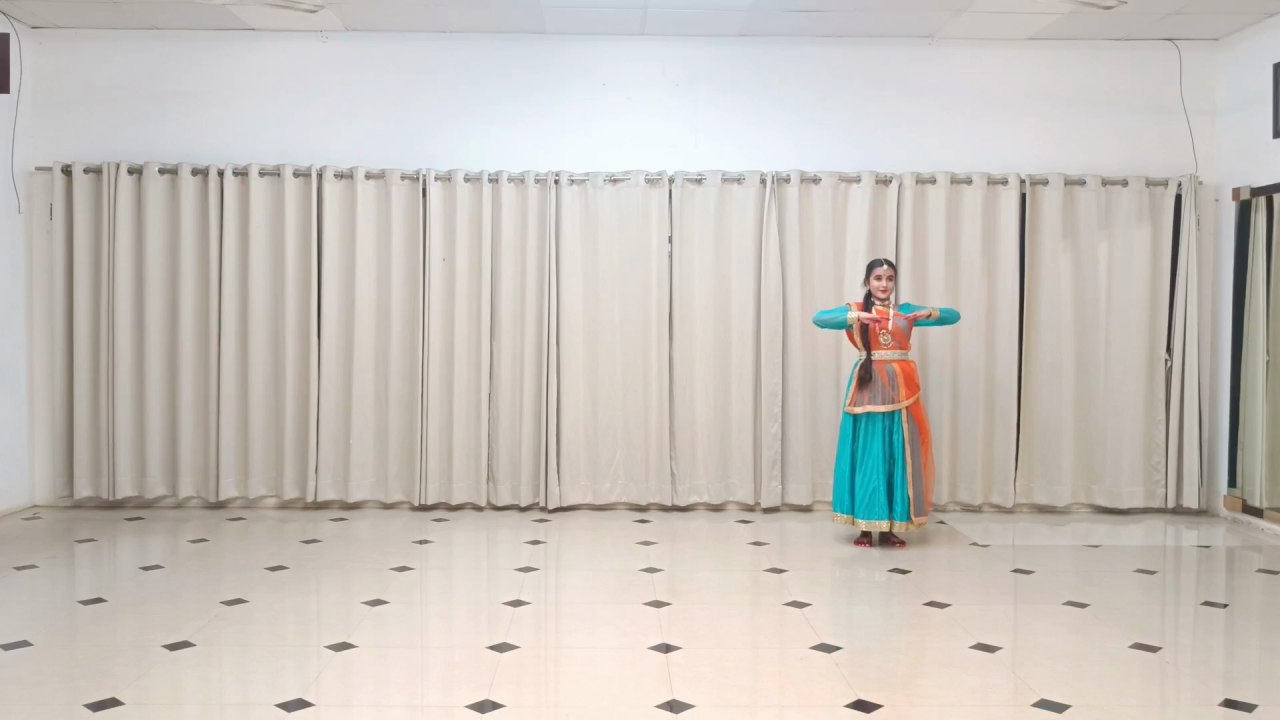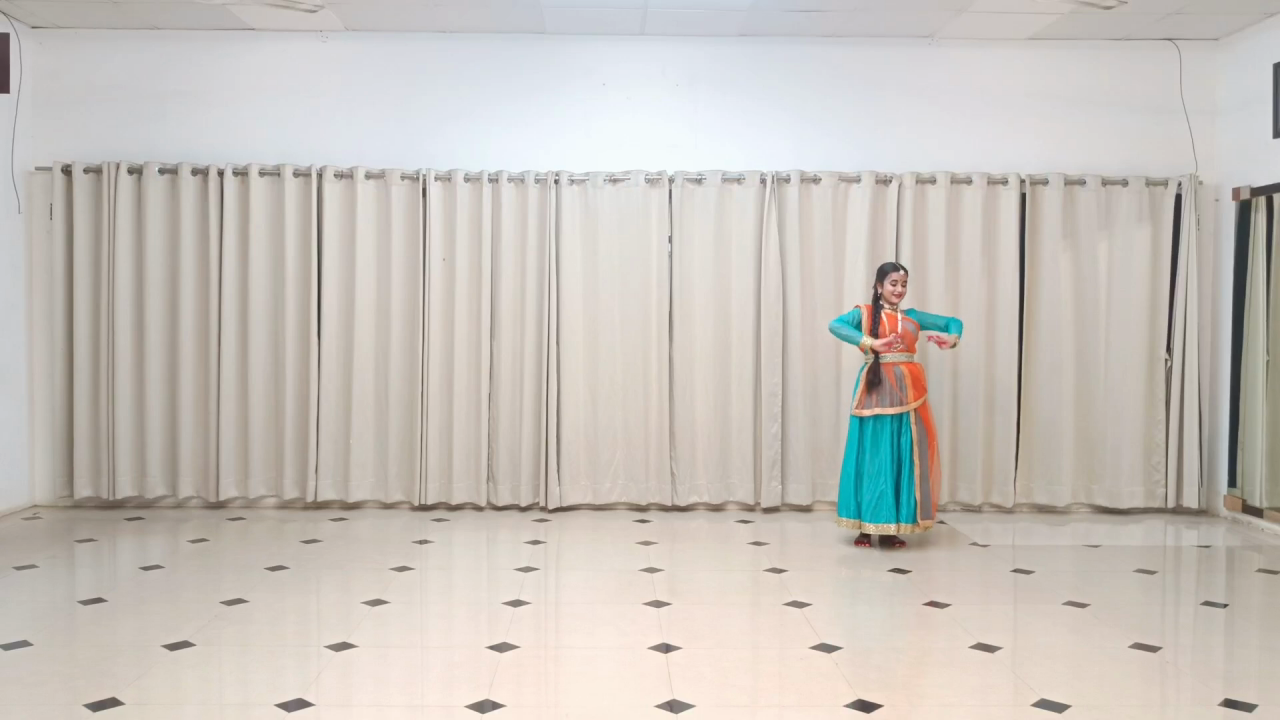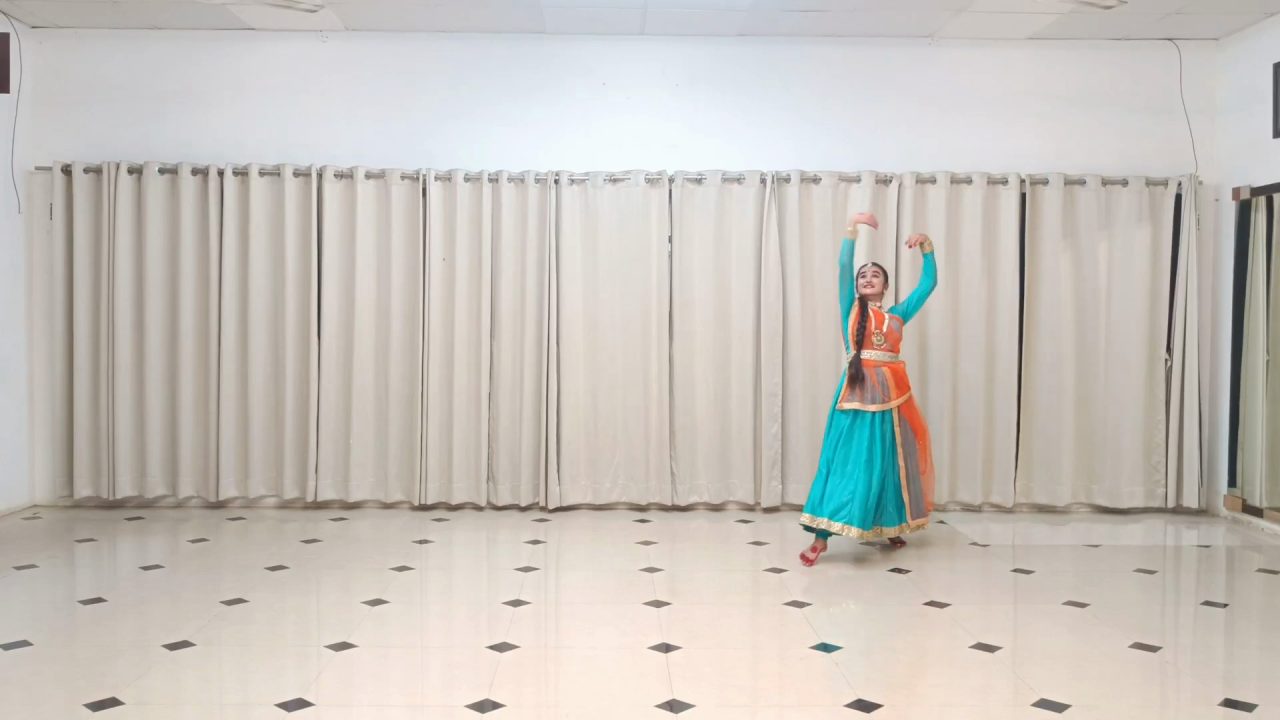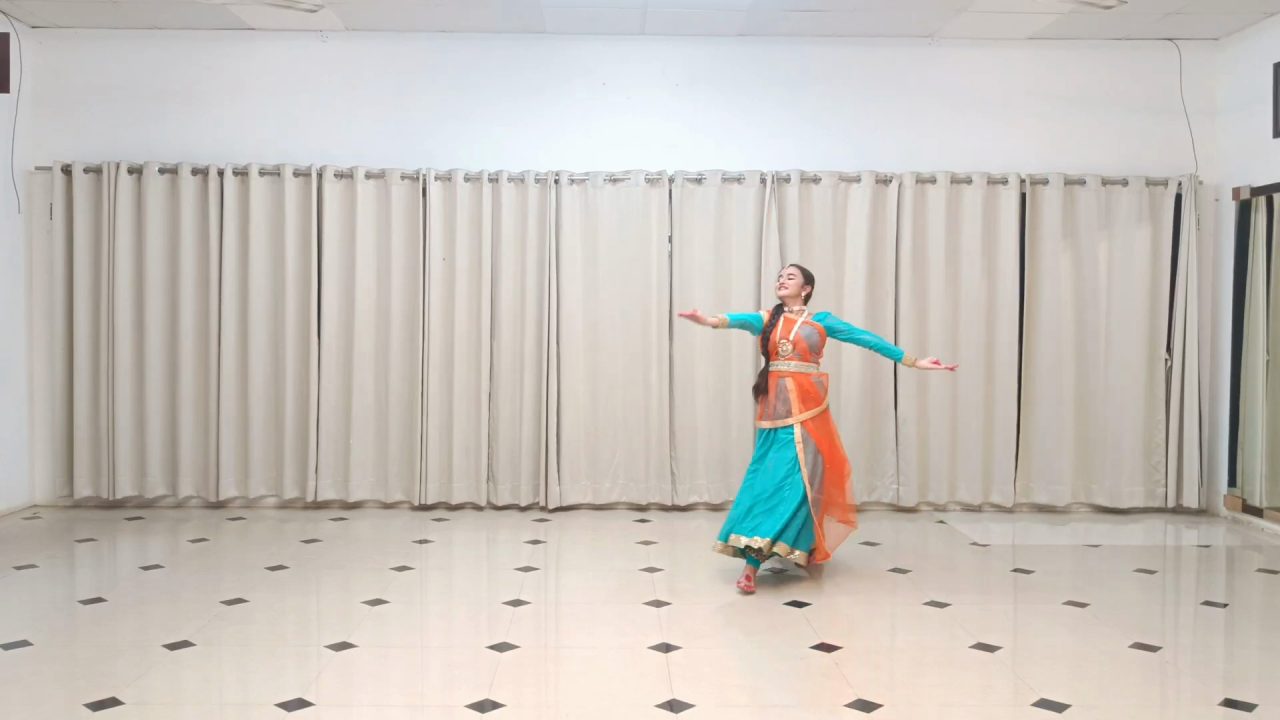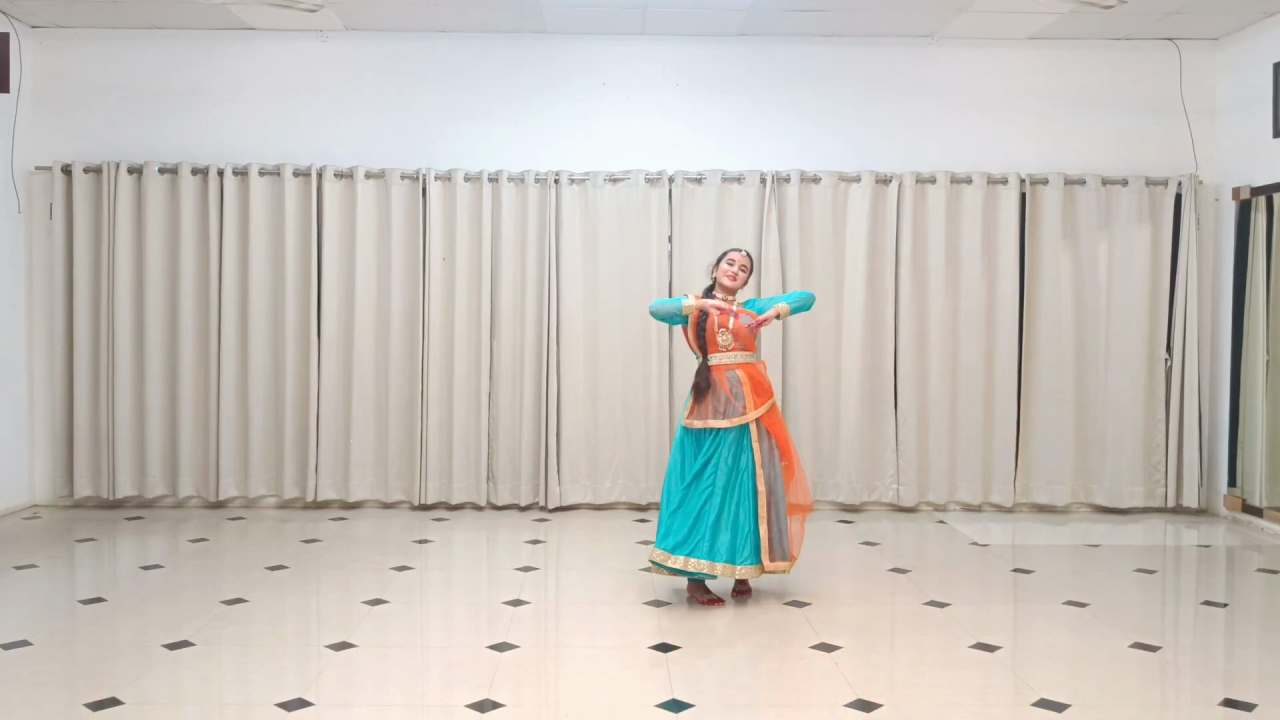
dt=0.7s
person 1, frame 1
left shoulder: (906, 311)
right shoulder: (856, 310)
left elbow: (954, 315)
right elbow: (819, 318)
left wrist: (929, 313)
right wrist: (857, 316)
left hip: (901, 387)
right hip: (868, 387)
left knee: (899, 454)
right knee: (867, 453)
left ankle: (890, 526)
right ankle: (865, 525)
person 1, frame 2
left shoulder: (913, 317)
right shoulder: (863, 313)
left elbow: (953, 322)
right elbow: (836, 326)
left wrist: (951, 339)
right wrist: (870, 343)
left hip: (908, 393)
right hip: (875, 392)
left knee: (904, 457)
right knee: (873, 458)
left ankle: (890, 527)
right ankle: (865, 526)
person 1, frame 3
left shoulder: (898, 315)
right shoulder: (852, 309)
left elbow: (929, 282)
right elbow: (845, 267)
left wrist: (926, 246)
right wrist: (854, 227)
left hip: (891, 395)
right hip: (856, 394)
left knee: (890, 461)
right knee: (843, 460)
left ankle: (892, 527)
right ankle: (820, 539)
person 1, frame 4
left shoulder: (822, 321)
right shoulder: (766, 319)
left elbow: (866, 338)
right elbow: (739, 320)
left wrist: (912, 361)
right wrist: (712, 321)
left hip: (806, 409)
right hip: (773, 408)
left knee: (790, 481)
right knee: (770, 478)
left ankle: (755, 564)
right ankle: (797, 549)
person 1, frame 5
left shoulder: (753, 308)
right shoulder: (694, 307)
left elbow: (807, 297)
right elbow: (657, 309)
left wrist: (776, 310)
right wrist: (703, 304)
left hip: (750, 402)
right hip: (710, 401)
left knee: (749, 483)
right knee: (704, 484)
left ankle: (742, 571)
right ankle: (696, 579)
